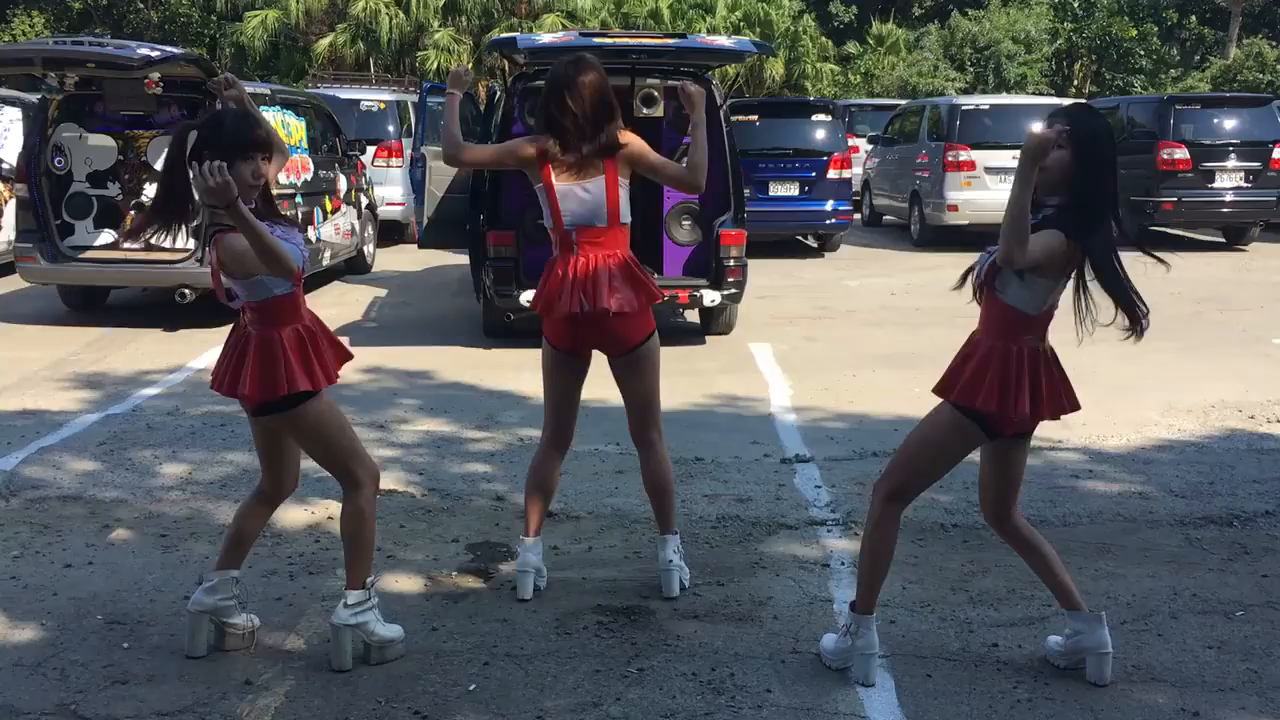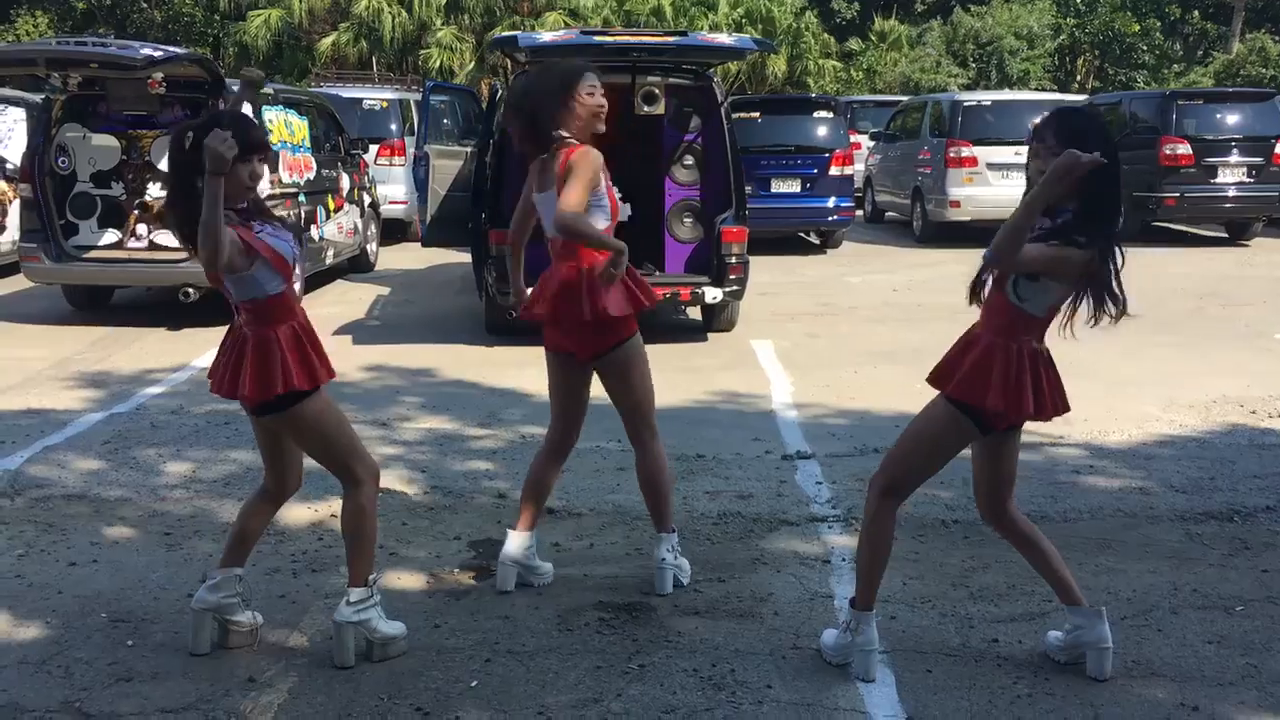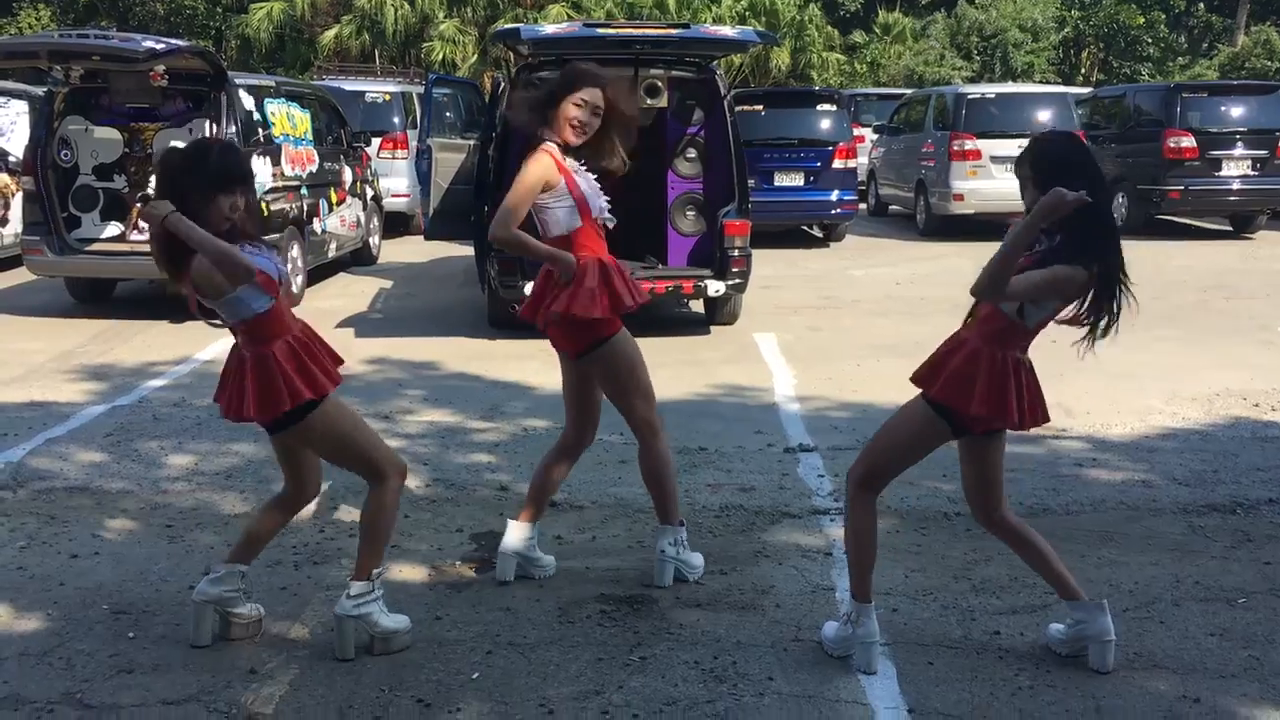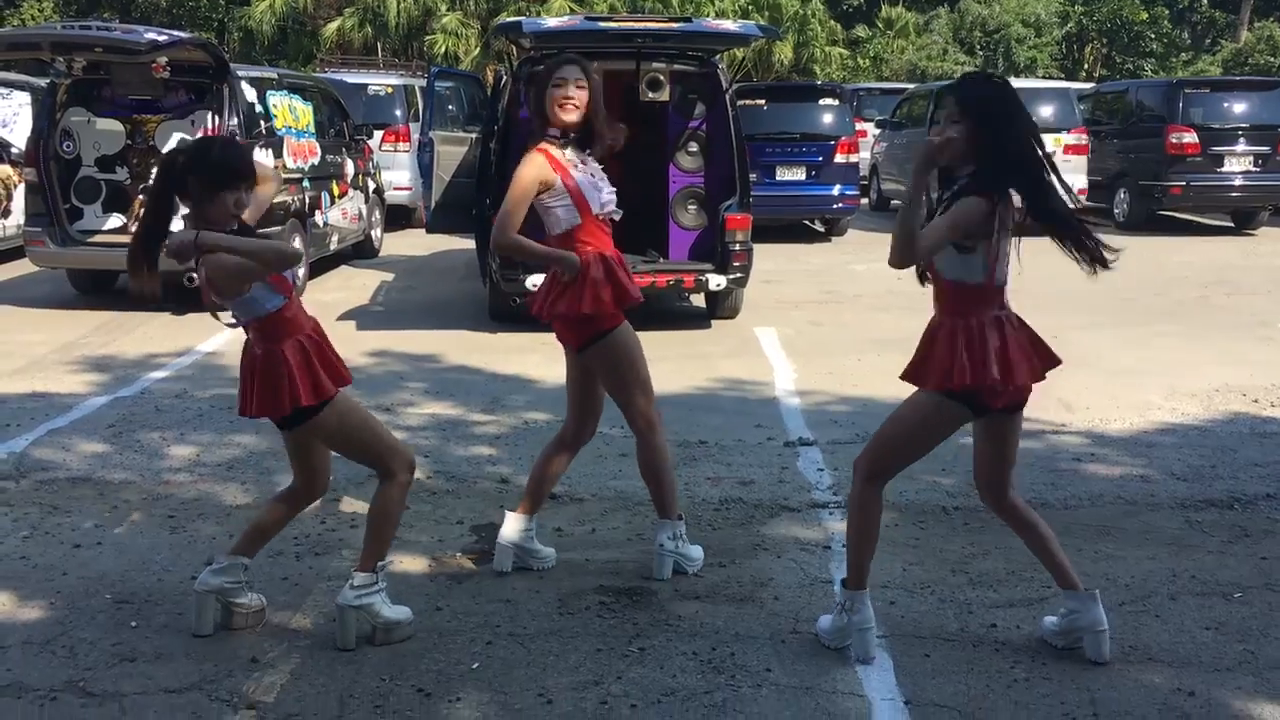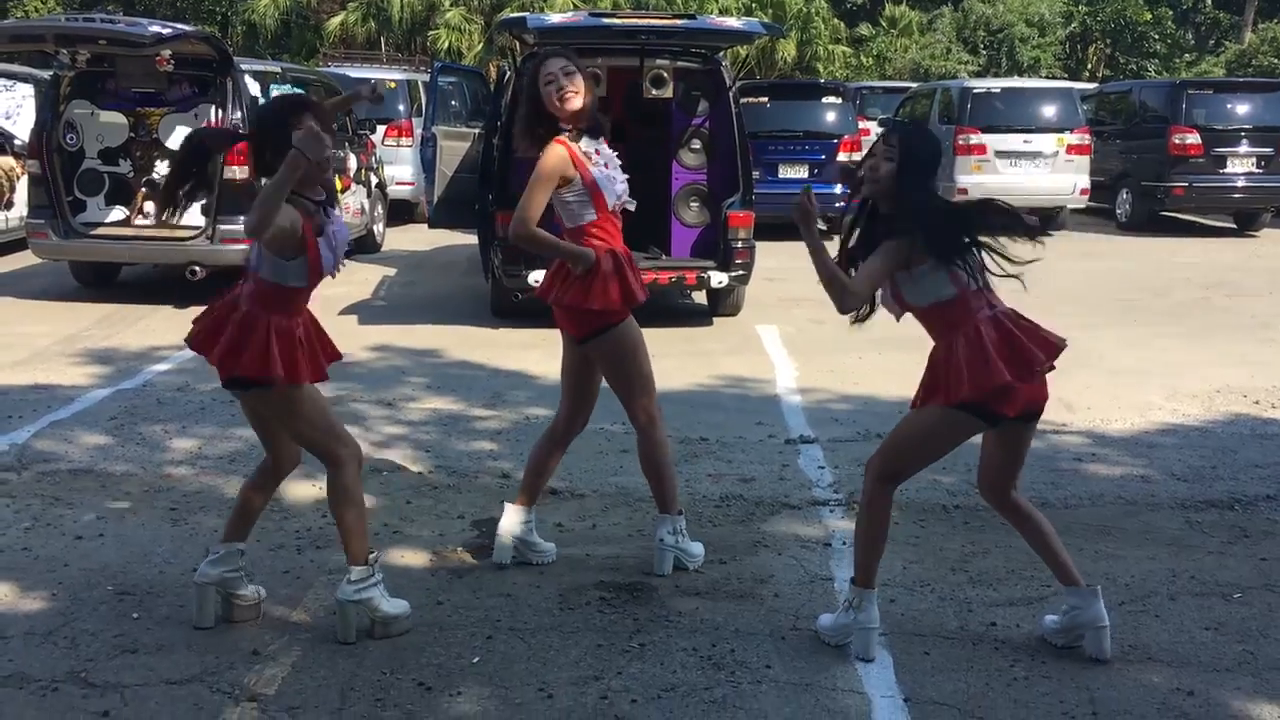
dt=0.2s
person 1, frame 1
left shoulder: (1062, 236)
right shoulder: (1046, 216)
left elbow: (1015, 259)
left wrist: (1026, 178)
left hip: (998, 376)
right hip: (1011, 377)
left knee: (889, 491)
right knee: (1002, 514)
left ankle: (859, 634)
right ankle: (1087, 629)
person 1, frame 2
left shoulder: (1079, 245)
right shoulder: (1055, 221)
left elbow: (1005, 261)
left wrist: (1041, 193)
left hip: (994, 374)
right hip: (1000, 373)
left knee: (886, 489)
right knee: (998, 509)
left ankle: (859, 632)
right ankle: (1085, 623)
person 1, frame 3
left shoulder: (1069, 266)
right shoulder: (1057, 246)
left elbow: (992, 290)
left wrist: (1037, 225)
left hip: (975, 380)
right hip: (988, 381)
left knee: (862, 482)
right knee: (993, 513)
left ankle: (858, 624)
right ankle: (1087, 617)
person 1, frame 4
left shoulder: (979, 198)
right shoulder: (975, 190)
left elbow: (903, 256)
left wrist: (920, 173)
left hip: (969, 360)
right hip: (1004, 356)
left knee: (869, 471)
right knee: (997, 494)
left ankle: (853, 615)
right ankle: (1080, 611)
person 1, frame 5
left shoulder: (899, 228)
right shoulder: (928, 217)
left elbow: (849, 300)
left wrist: (811, 233)
left hip: (976, 369)
right hip: (1011, 362)
left knee: (880, 473)
right knee: (1001, 492)
left ankle: (859, 612)
right ankle: (1083, 605)
person 2, frame 1
left shoulder: (253, 202)
right shoulder: (231, 237)
left elbow: (272, 153)
right elbow: (285, 269)
left wrist: (236, 105)
right wrist: (227, 199)
left hip: (269, 359)
right hip: (280, 364)
left knee: (279, 482)
right knee: (361, 475)
left ankle: (216, 599)
right ankle: (358, 611)
person 2, frame 2
left shoulder: (246, 207)
right shoulder: (225, 233)
right elbow: (221, 263)
left wrist: (242, 115)
right wrist: (214, 174)
left hip: (273, 358)
right hip: (276, 364)
left knee: (281, 481)
right knee: (361, 475)
left ankle: (220, 595)
right ankle: (358, 608)
person 2, frame 3
left shoulder: (219, 239)
right shoulder: (203, 263)
right elbow: (250, 269)
right wrist: (182, 227)
left hip: (284, 371)
right hip: (283, 377)
left knee: (299, 490)
right knee: (388, 469)
left ankle: (220, 588)
right ankle: (361, 601)
person 2, frame 4
left shoulder: (233, 227)
right shoulder: (216, 262)
left elbow: (265, 182)
right elbow: (278, 262)
right wrist: (205, 237)
left hip: (290, 365)
right hip: (292, 372)
left knee: (311, 484)
right knee: (397, 464)
left ankle: (224, 577)
right ankle: (365, 592)
person 2, frame 5
left shoulder: (310, 190)
right shoulder: (288, 211)
right elbow: (264, 232)
left wrist: (343, 103)
right wrist: (302, 161)
left hip: (265, 338)
right hip: (263, 346)
left knee: (282, 458)
right knee: (343, 454)
left ankle: (221, 571)
right ankle: (361, 586)
person 3, frame 1
left shoulder: (537, 151)
right shoulder: (620, 143)
left elbow: (455, 154)
right elbow: (693, 180)
left wrist: (454, 93)
right wrist: (698, 113)
left hip: (564, 300)
right hip: (621, 296)
left knee: (555, 436)
right knee: (649, 436)
left ankle: (531, 553)
right ankle: (671, 554)
person 3, frame 2
left shoulder: (544, 160)
right shoulder: (586, 158)
left elbow: (518, 234)
right elbow: (569, 221)
left wrist: (518, 284)
right wrist: (615, 246)
left hip: (560, 305)
right hip: (597, 303)
left knee: (560, 437)
right knee: (645, 434)
left ankle: (519, 549)
right ankle: (667, 553)
person 3, frame 3
left shoulder: (569, 163)
right shoulder: (543, 160)
right elbow: (500, 230)
right wrist: (558, 260)
left hip: (583, 305)
right hip: (582, 304)
left knee: (577, 434)
right knee: (649, 426)
left ankle: (519, 540)
right ankle: (672, 545)
person 3, frame 4
left shoulder: (579, 152)
right shoulder: (540, 161)
right elbow: (502, 239)
right wrist: (564, 262)
left hip: (591, 296)
right hip: (588, 297)
left knee: (579, 427)
right knee: (646, 419)
left ankle: (517, 533)
right ankle: (672, 539)
person 3, frame 5
left shoulder: (591, 143)
right shoulder: (558, 151)
right elbow: (521, 229)
right wrist: (580, 255)
left hip: (590, 292)
right hip: (593, 291)
left knee: (570, 418)
right knee: (647, 414)
left ankle: (516, 526)
right ankle: (671, 534)
